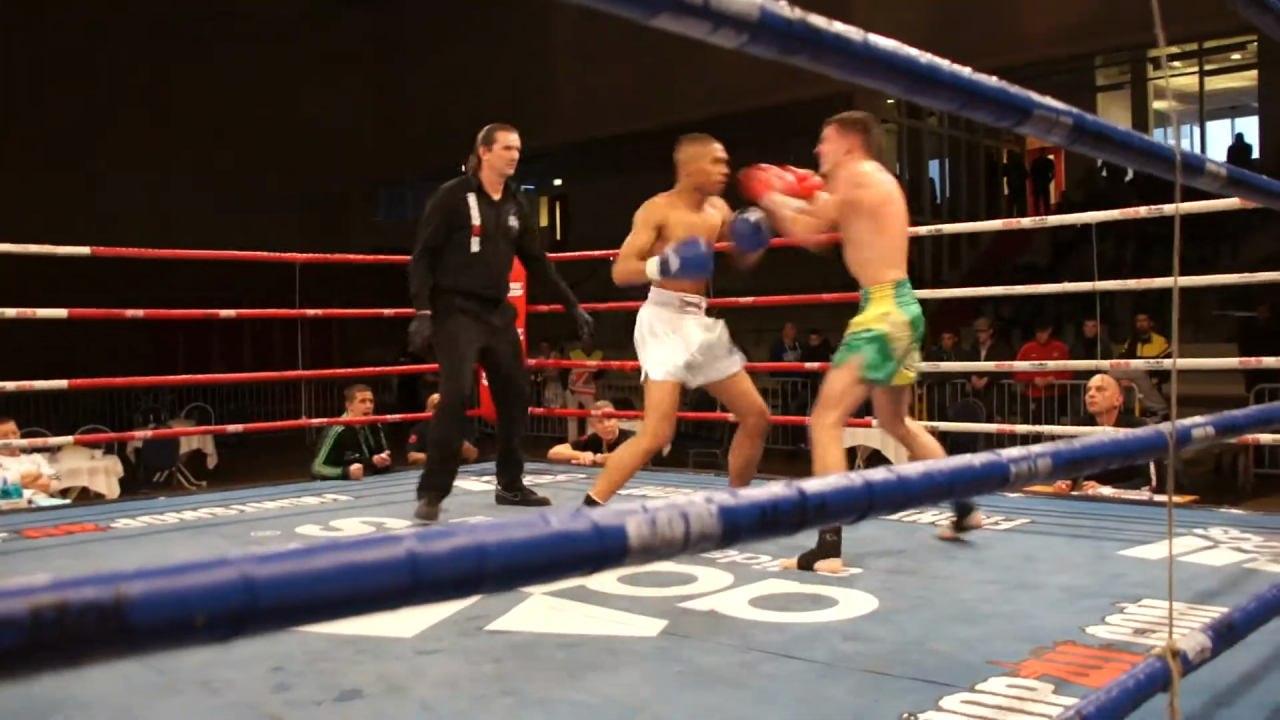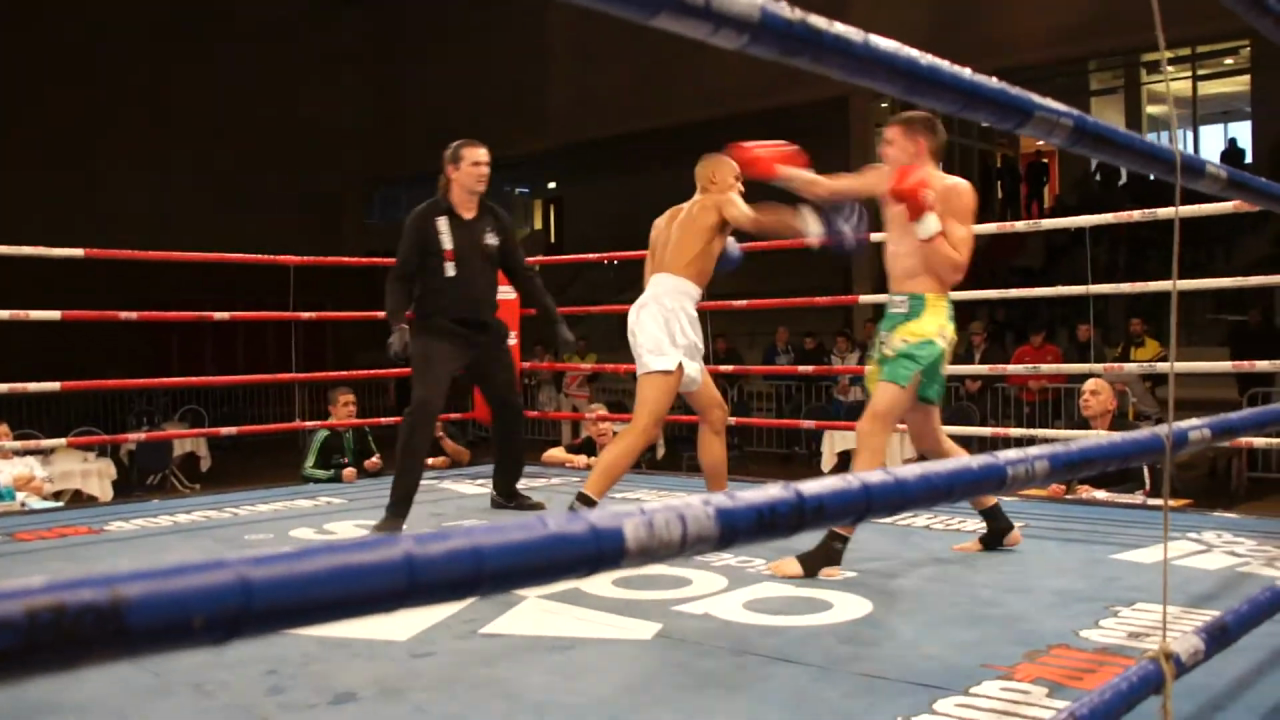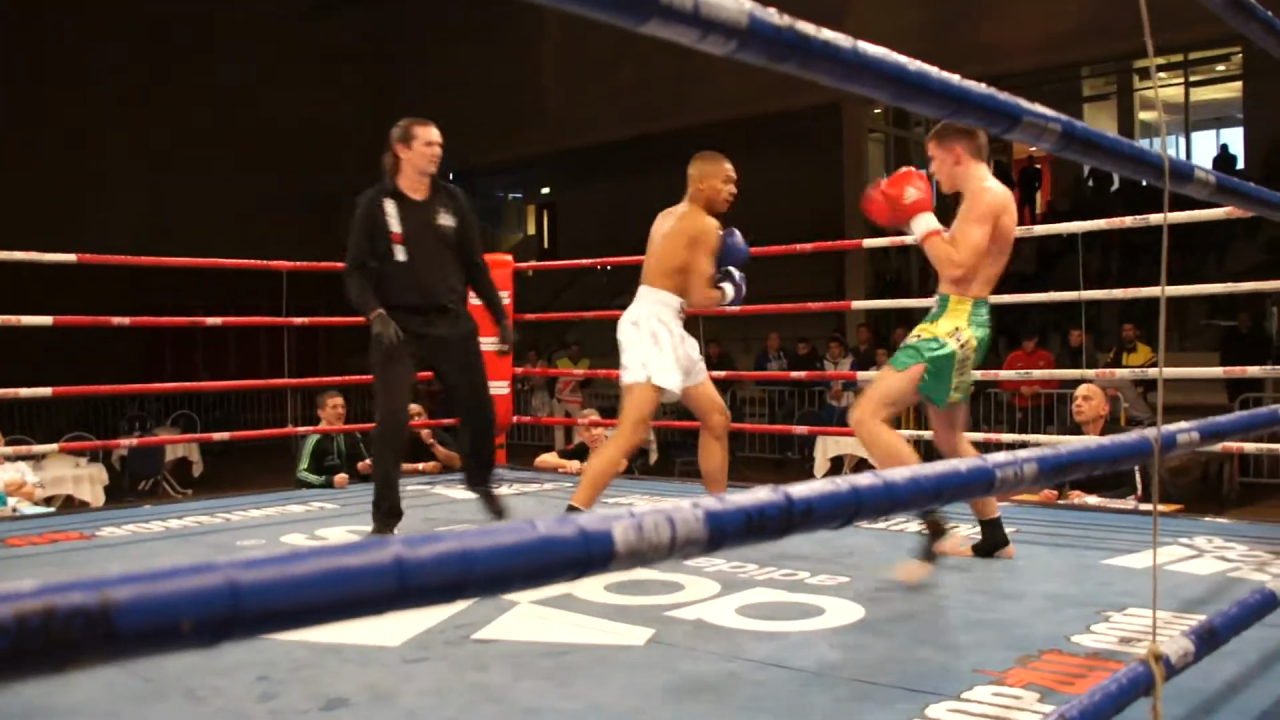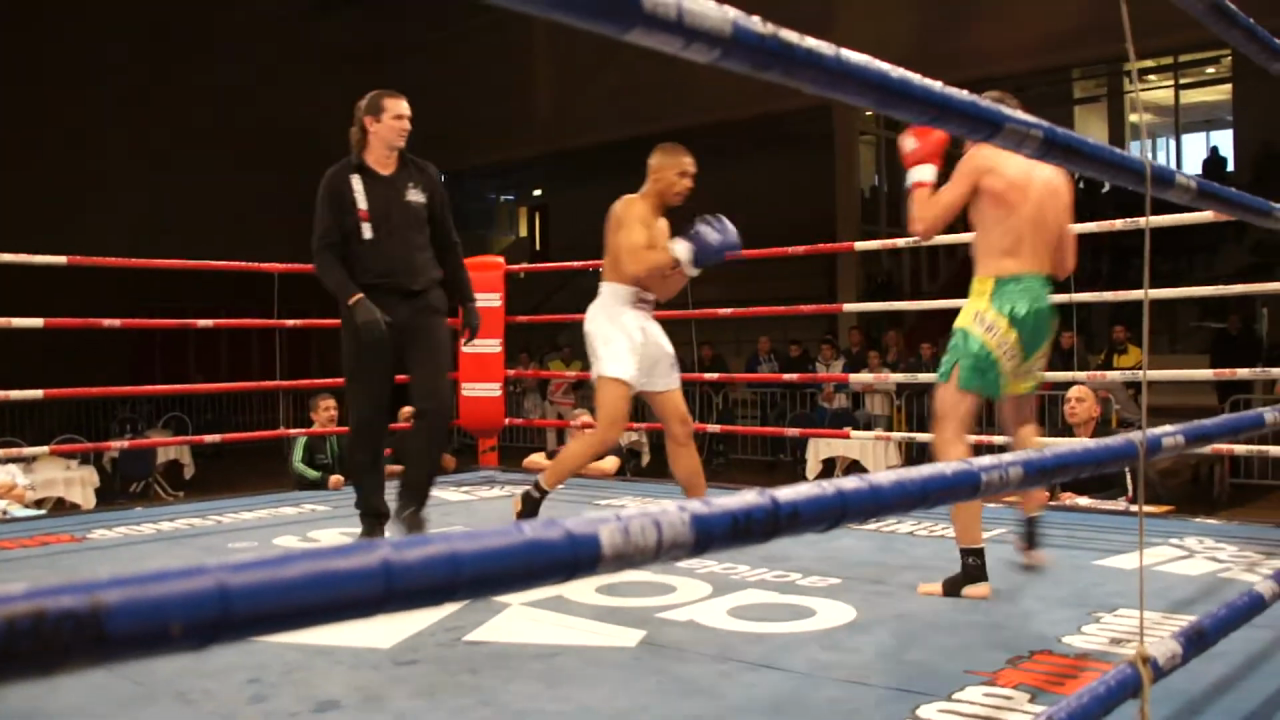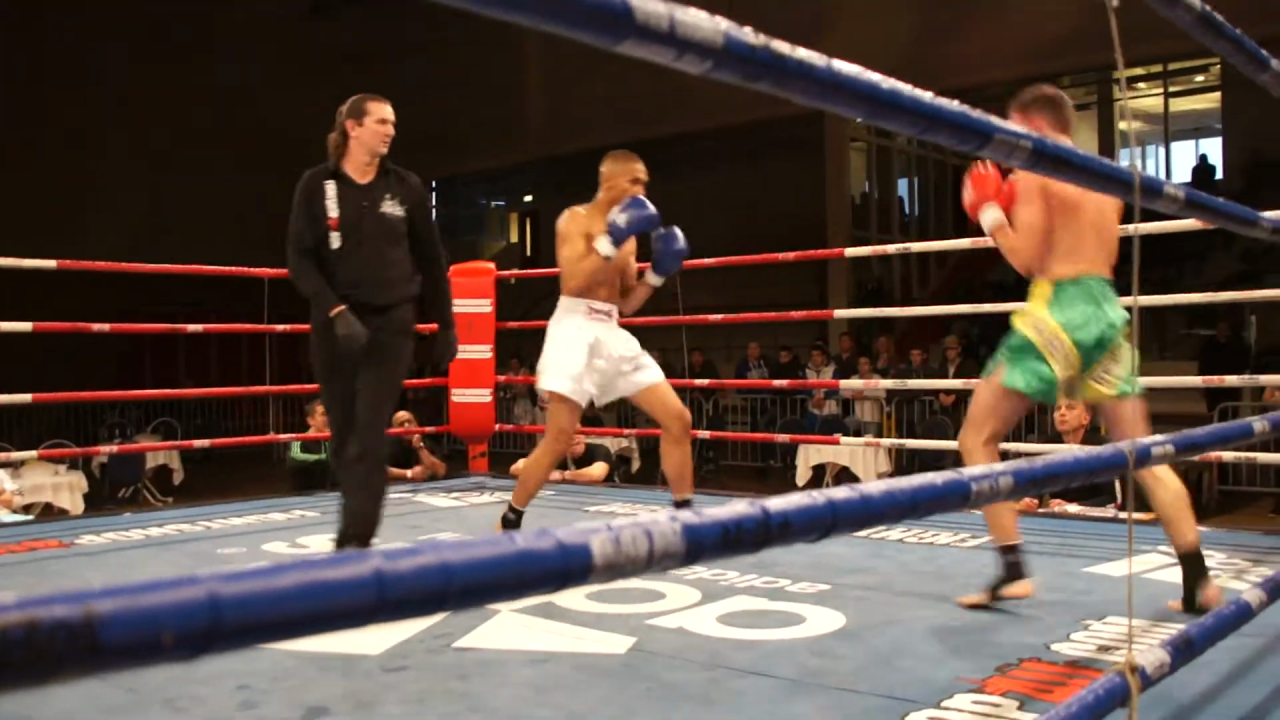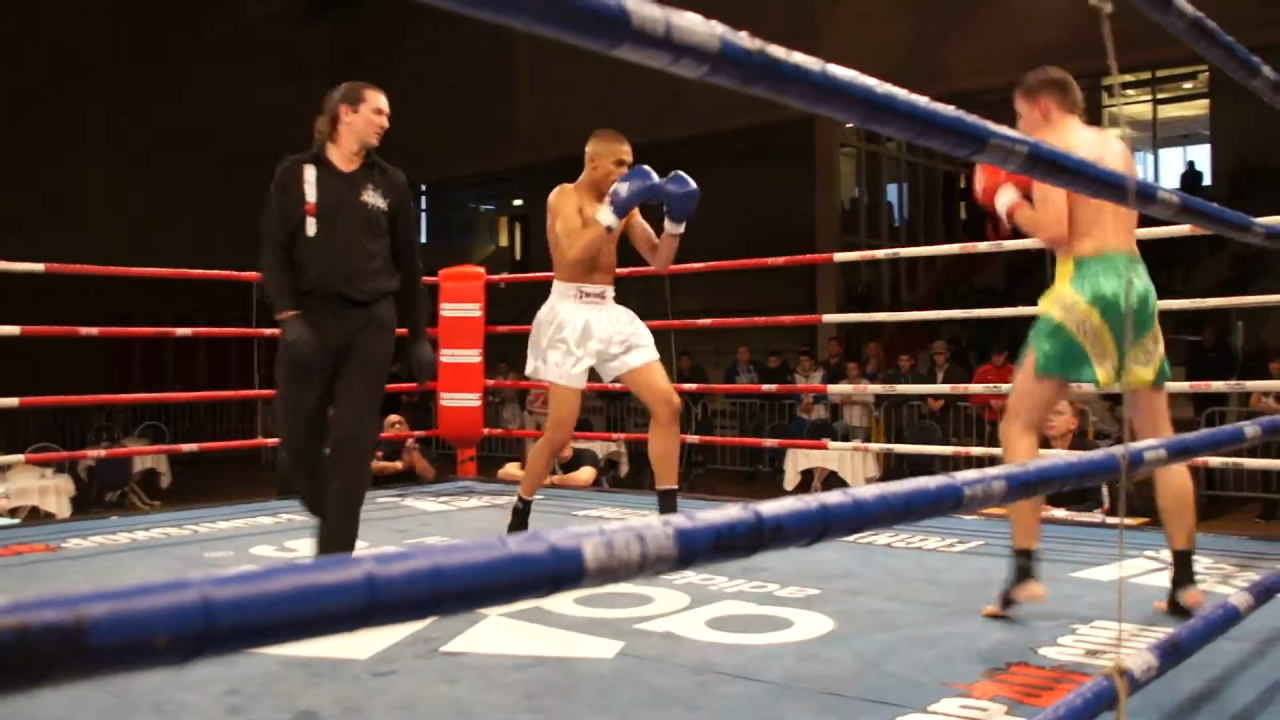
dt=0.2s
person 1, frame 1
left shoulder: (857, 176)
right shoulder: (874, 179)
left elbow: (805, 231)
right elbow: (821, 233)
left wrist: (773, 197)
right wrist: (798, 196)
left hip: (885, 311)
right hip: (897, 309)
left knee: (825, 420)
right knee: (896, 424)
left ankle: (828, 547)
right ankle: (965, 508)
person 1, frame 2
left shoulder: (957, 192)
right shoulder: (889, 180)
left elbow: (954, 273)
right elbow: (827, 189)
left wrist: (924, 218)
right wrist: (778, 170)
left hip: (927, 319)
right hip: (897, 317)
left knee: (872, 431)
right knee: (927, 439)
left ankle: (829, 552)
right ankle: (1000, 526)
person 1, frame 3
left shoulder: (988, 197)
right shoulder: (975, 193)
left elbow: (957, 268)
left wrist: (919, 216)
right wrist: (907, 216)
left hip: (956, 323)
right hip: (950, 321)
left knee: (867, 417)
right knee: (948, 439)
left ankle: (936, 529)
right ankle: (995, 536)
person 1, frame 4
left shoulder: (982, 160)
right shoulder: (1056, 178)
left elbow: (924, 225)
right elbow: (1064, 267)
left wrist: (920, 165)
left hip: (993, 305)
right hip: (1037, 306)
left knee: (950, 435)
right knee: (1019, 425)
left ankle: (971, 570)
right ankle: (1032, 536)
person 1, frame 5
left shoulder: (1035, 173)
left elbow: (1027, 259)
left wrist: (989, 212)
left hip: (1057, 311)
right hip: (1106, 312)
left knee: (976, 438)
left ankle: (1012, 570)
right ankle: (1196, 580)
person 1, frame 6
left shoulder: (1047, 148)
right shoulder: (1116, 148)
left elbow: (1056, 233)
left wrist: (1006, 197)
left hip: (1082, 290)
right hip: (1134, 285)
left knee: (1018, 429)
right knee: (1158, 443)
left ankle: (1024, 573)
right ankle: (1184, 580)
person 2, frame 1
left shoulder: (516, 205)
right shoulder: (454, 196)
left elbow: (537, 262)
right elbow: (423, 256)
left wrist: (573, 306)
right wrist: (421, 311)
left hip: (497, 312)
right hip: (456, 310)
left knee: (515, 397)
right knee: (457, 394)
left ankle: (510, 484)
right ankle: (431, 493)
person 2, frame 2
left shoulder: (496, 220)
right shoulder: (426, 219)
left elbow: (521, 275)
right elbow: (401, 279)
left wrist: (556, 322)
right wrist: (399, 325)
left hip: (485, 331)
right hip: (438, 331)
left knee: (511, 411)
right knee: (424, 406)
left ankle: (505, 490)
right ankle: (396, 511)
person 2, frame 3
left shoulder: (452, 200)
right shoulder: (375, 204)
left elbow: (474, 264)
right elbow: (357, 270)
left wrist: (501, 316)
right wrist: (376, 314)
left hip: (451, 323)
right hip: (398, 324)
left knee: (479, 410)
right knee: (392, 418)
left ankle: (480, 479)
right ankle: (385, 519)
person 2, frame 4
left shoulder: (424, 176)
right shoulder: (340, 180)
left elbow: (447, 245)
right elbow: (324, 253)
left wrist: (467, 301)
right wrist: (356, 300)
left hip: (424, 305)
right hip: (369, 310)
left knee: (435, 407)
right knee: (367, 418)
left ankle: (412, 501)
right ankle: (372, 518)
person 2, frame 5
left shoulder: (406, 187)
right shoulder: (316, 185)
left elbow: (431, 261)
right elbow: (300, 260)
left wrist: (445, 325)
right wrist: (336, 312)
left hip: (392, 323)
right hip: (338, 324)
left knee: (370, 434)
right knee: (347, 432)
left ankle: (353, 543)
right ankle: (358, 532)
person 2, frame 6
left shoulder: (390, 183)
right shoulder: (295, 172)
left elbow: (407, 264)
right elbow: (273, 252)
left wrist: (419, 337)
right wrist: (288, 316)
left hip: (370, 321)
right hip: (310, 321)
left knee: (353, 439)
right knee: (298, 439)
left ankle: (335, 556)
right ankle: (330, 514)
person 3, frame 1
left shoulder: (716, 207)
right shoulder: (656, 210)
left elbow: (745, 258)
right elbow: (621, 272)
left wrist: (754, 235)
right wrist: (665, 264)
left hip: (701, 324)
right hip: (663, 323)
left knee: (756, 416)
right knee: (656, 435)
person 3, frame 2
left shoulder: (665, 218)
right shoulder: (718, 204)
right elbow: (755, 218)
left wrist: (711, 261)
right wrist: (818, 224)
left hip: (664, 311)
right hip: (666, 313)
left knee: (715, 413)
right knee: (645, 428)
right ankle: (578, 511)
person 3, frame 3
left shoulder: (668, 217)
right shoulder: (703, 226)
right elbow: (699, 298)
left wrist: (713, 273)
right wrist: (730, 288)
left hip: (662, 327)
right hip: (652, 325)
left knee: (717, 418)
right knee: (630, 434)
person 3, frame 4
left shoulder: (658, 222)
right shoulder: (630, 208)
right elbow: (635, 268)
left wrist: (692, 261)
right wrist: (689, 246)
left hip: (642, 324)
right hip: (615, 316)
left knee: (680, 427)
right knee: (608, 431)
right ankle: (533, 498)
person 3, frame 5
left shoulder: (627, 232)
right shoulder: (575, 219)
right elbow: (573, 281)
left wrist: (658, 272)
right wrist: (613, 238)
left hip: (613, 335)
right hip: (575, 330)
left knee: (678, 420)
right knee: (556, 442)
right ankle: (510, 522)
person 3, frame 6
left shoulder: (623, 202)
right shoulder: (564, 196)
left elbow: (660, 261)
right elbow: (574, 255)
left wrist: (676, 218)
right wrist: (614, 209)
left hip: (611, 315)
right hip: (569, 315)
left knee: (667, 404)
right knee: (560, 431)
left ankle: (669, 512)
right ankle: (520, 516)
